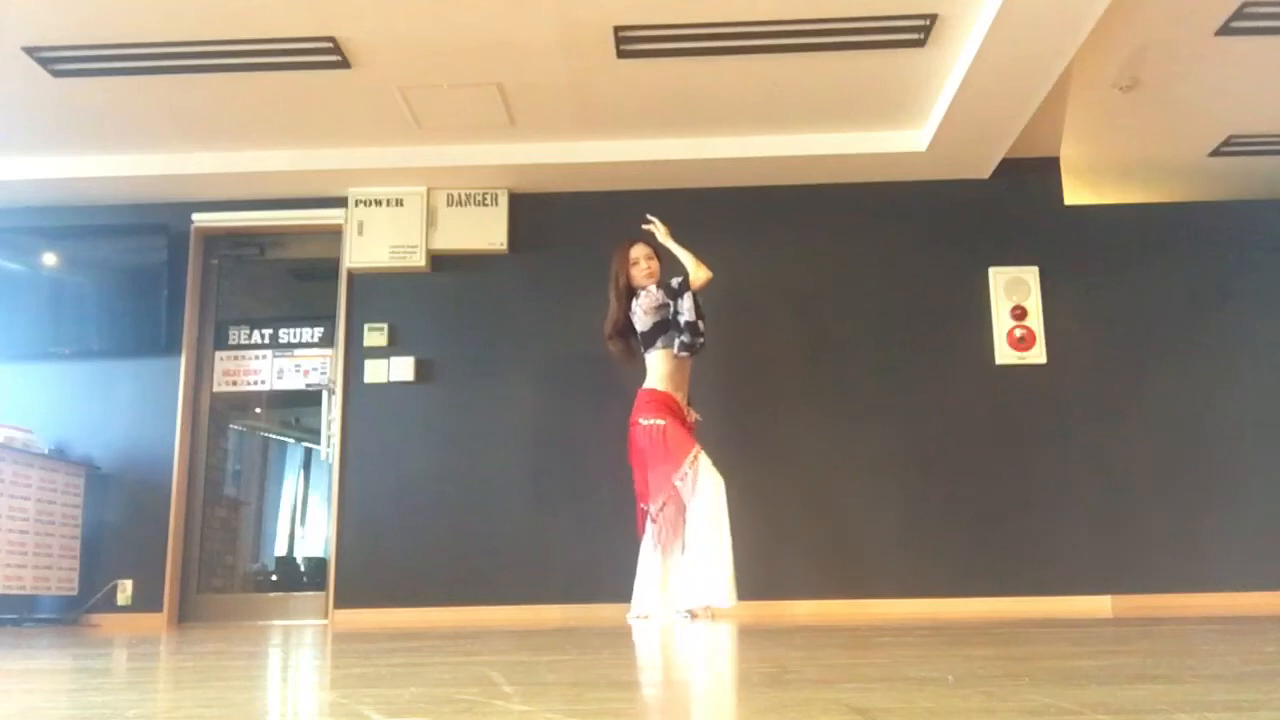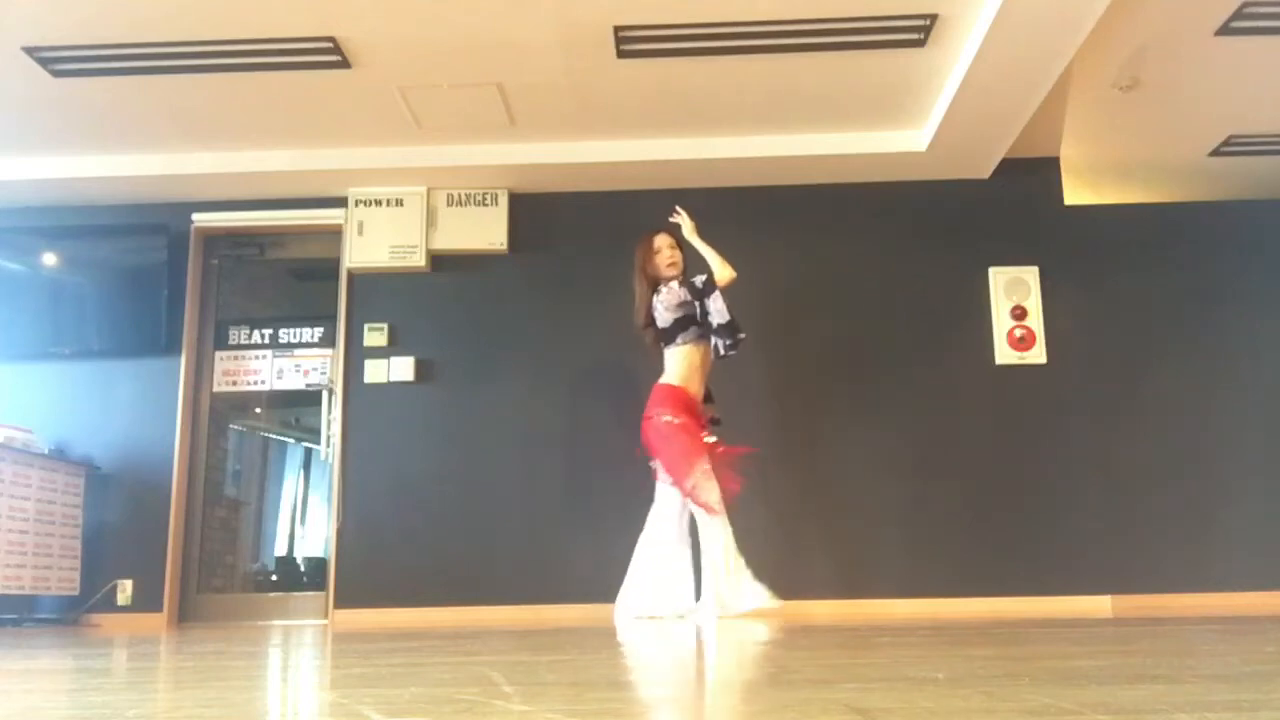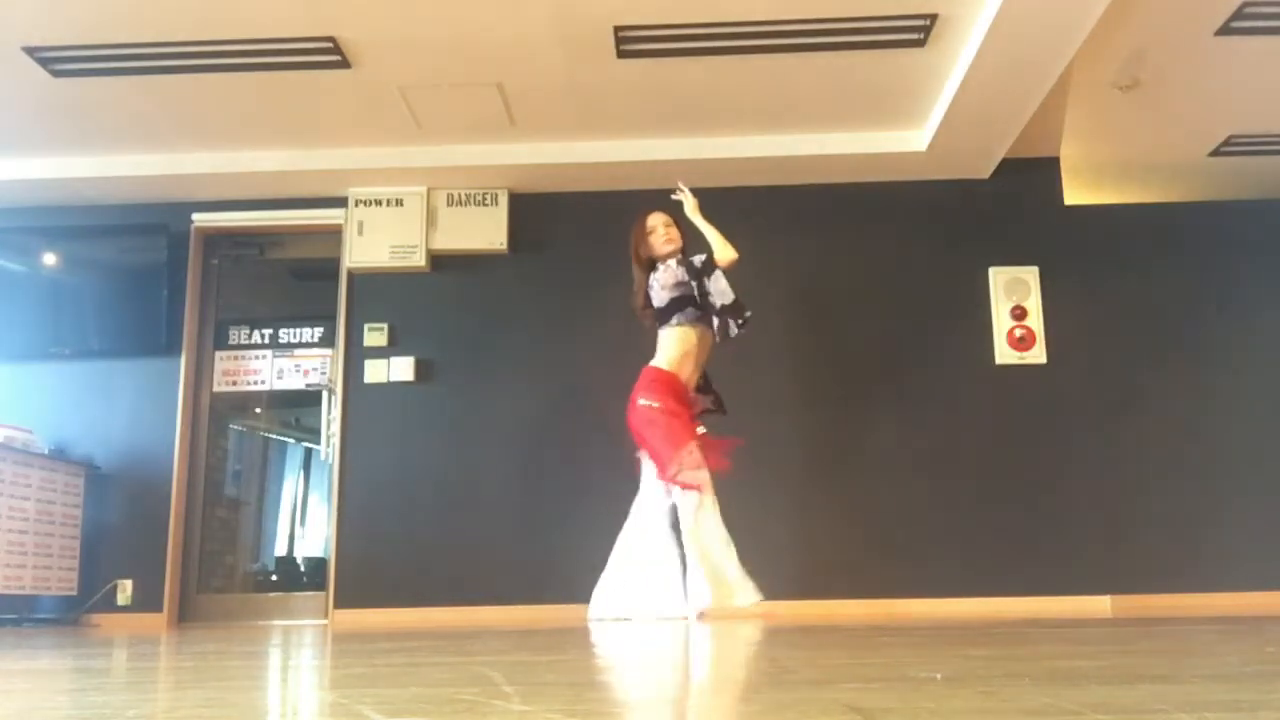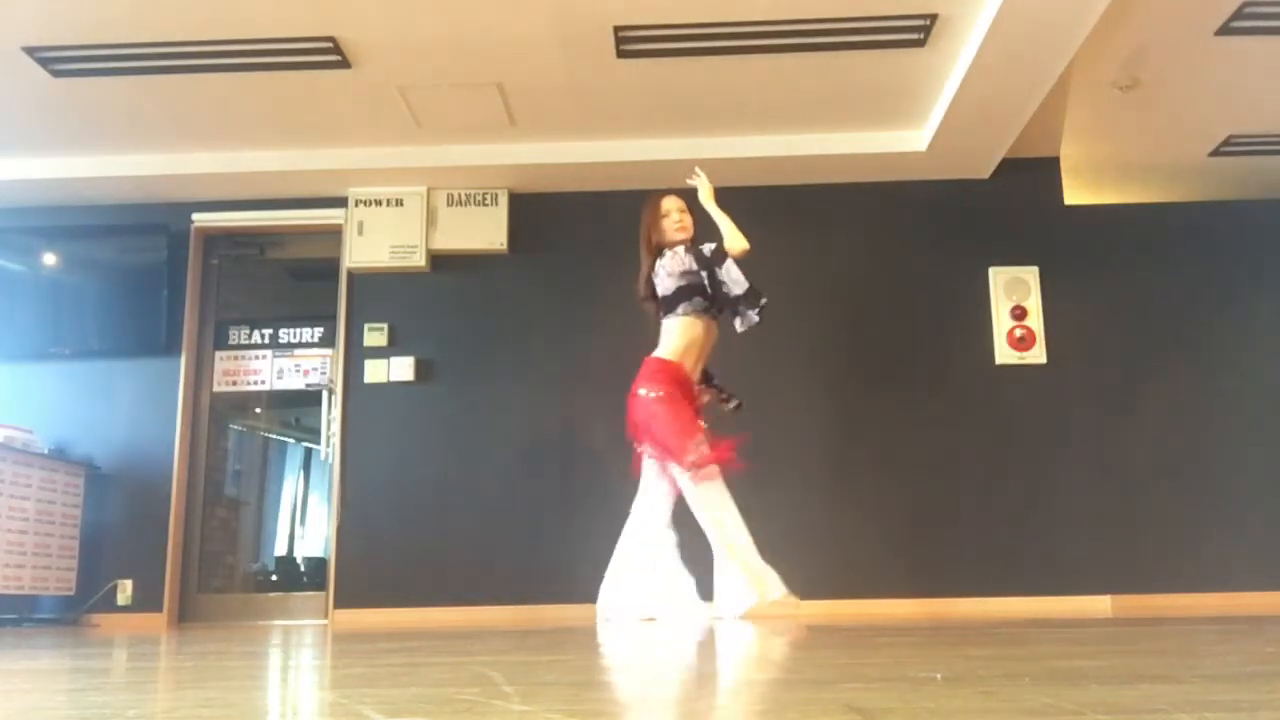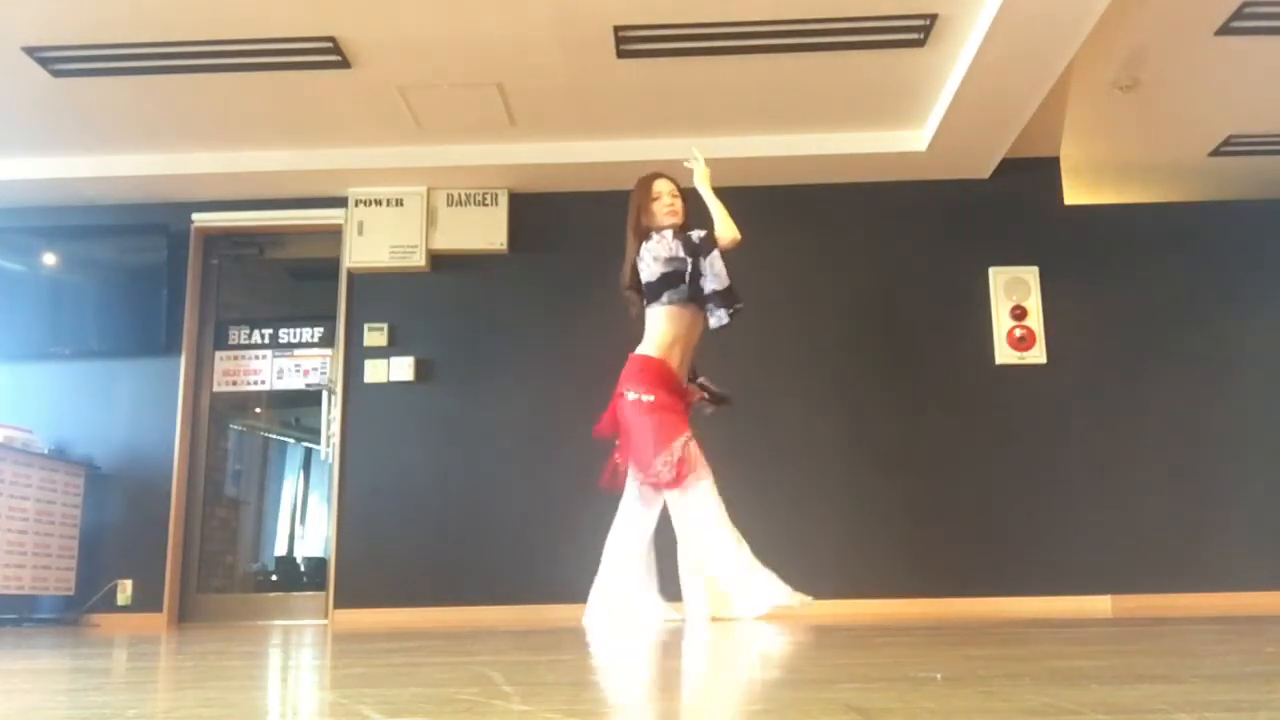
dt=1s
person 1, frame 1
left shoulder: (659, 304)
right shoulder: (645, 301)
right elbow: (702, 275)
right wrist: (670, 240)
left hip: (668, 414)
right hip: (656, 412)
left knee: (666, 510)
right knee: (706, 487)
left ankle: (657, 601)
right ankle: (694, 591)
person 1, frame 2
left shoulder: (682, 297)
right shoulder: (667, 294)
right elbow: (726, 275)
right wrist: (695, 236)
left hip: (683, 409)
right hip: (670, 407)
left knee: (671, 506)
right knee: (707, 498)
left ankle: (646, 598)
right ankle: (724, 594)
person 1, frame 3
left shoulder: (682, 276)
right shoulder: (665, 274)
right elbow: (727, 256)
right wrist: (697, 215)
left hip: (676, 398)
right hip: (658, 394)
left knee: (657, 498)
right knee: (694, 491)
left ankle: (623, 598)
right ankle: (711, 591)
person 1, frame 4
left shoulder: (691, 265)
right shoulder: (674, 260)
right elbow: (738, 246)
right wrist: (711, 201)
left hip: (675, 389)
right hip: (662, 384)
left knee: (655, 500)
right knee: (709, 490)
left ankle: (632, 599)
right ankle: (746, 589)
person 1, frame 5
left shoulder: (679, 252)
right shoulder: (658, 246)
right elbow: (730, 236)
right wrist: (706, 187)
left hip: (665, 387)
right hip: (649, 383)
left knee: (644, 497)
right knee: (696, 494)
left ankle: (623, 600)
right ankle: (747, 591)
